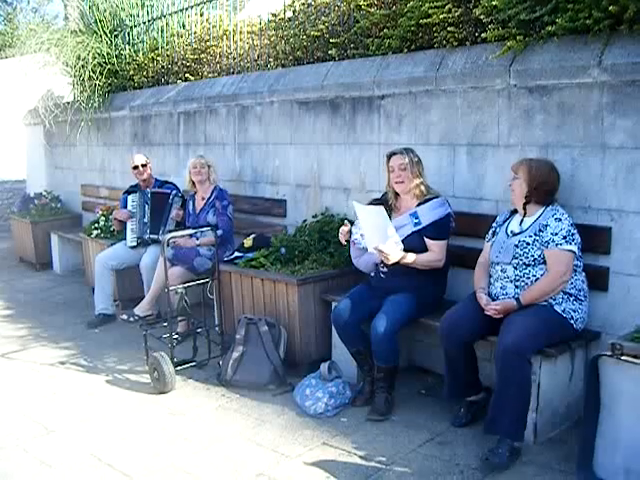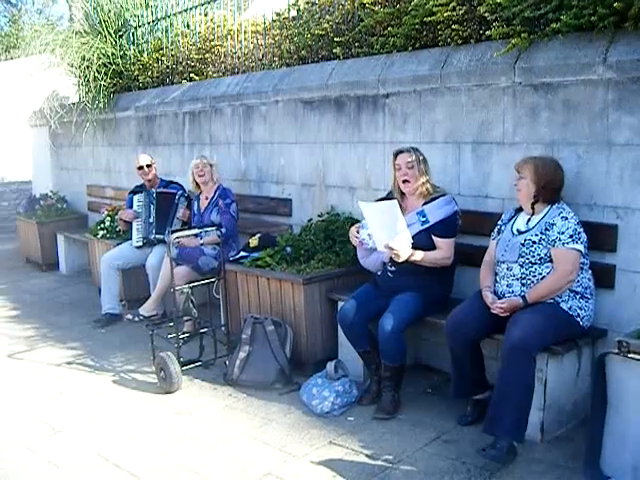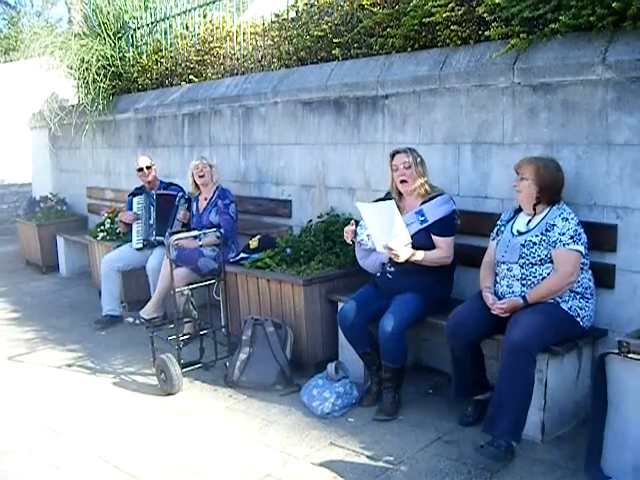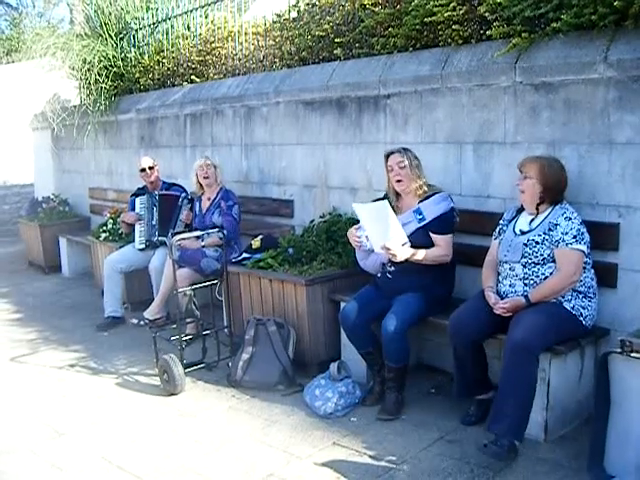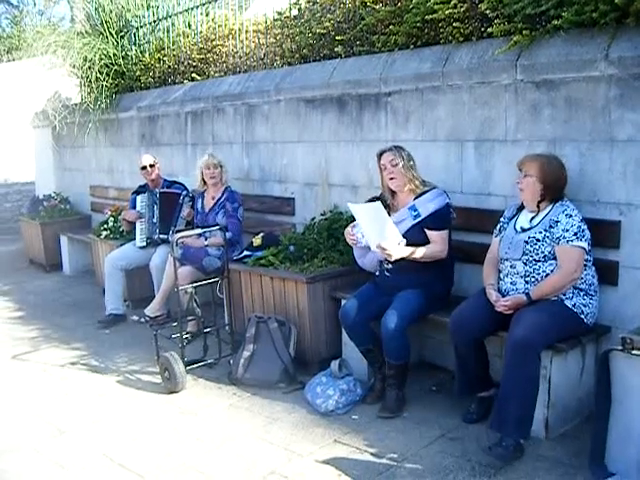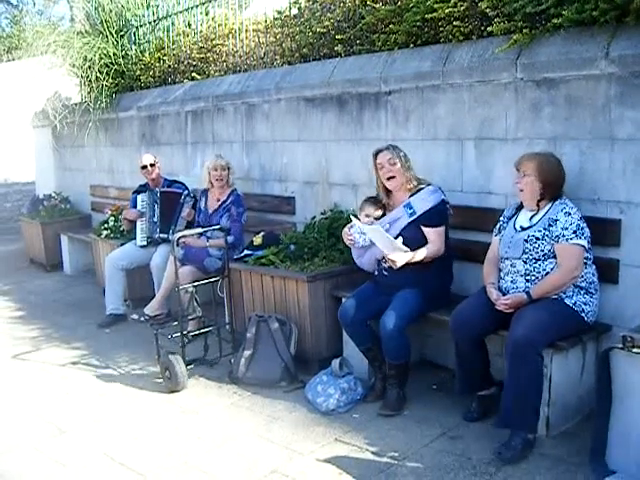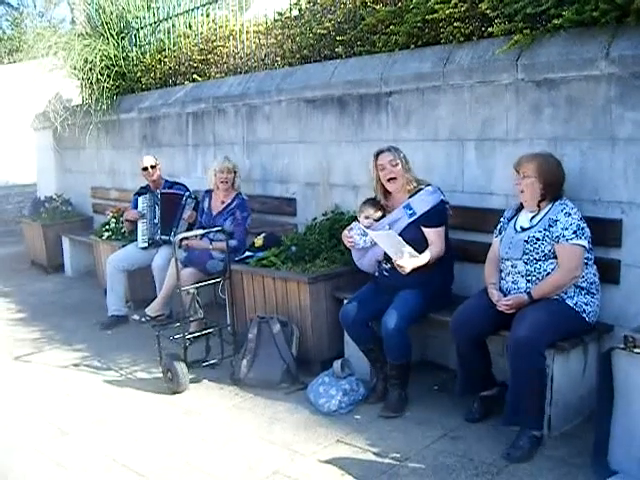
dt=0.2s
person 1, frame 1
left shoulder: (556, 221)
right shoulder: (504, 219)
left elbow: (559, 276)
right elbow: (484, 262)
left wrist: (515, 302)
right wrist: (482, 293)
left hip: (549, 306)
right hip: (498, 301)
left knee: (511, 346)
right knee: (451, 326)
left ankle: (510, 437)
right ankle: (473, 395)
person 1, frame 2
left shoulder: (562, 220)
right shoulder: (510, 217)
left elbow: (566, 275)
right elbow: (490, 260)
left wrist: (522, 301)
right wrist: (487, 291)
left hip: (555, 304)
right hip: (504, 299)
left knee: (517, 343)
right knee: (457, 324)
left ankle: (507, 436)
right ankle: (479, 393)
person 1, frame 3
left shoulder: (563, 220)
right shoulder: (509, 217)
left elbow: (566, 275)
right elbow: (489, 261)
left wrist: (522, 301)
right wrist: (488, 292)
left hip: (556, 305)
right hip: (504, 300)
left knee: (517, 343)
right knee: (458, 325)
left ankle: (504, 435)
right ankle: (480, 393)
person 1, frame 4
left shoulder: (565, 220)
right shoulder: (511, 216)
left elbow: (569, 275)
right elbow: (491, 260)
left wrist: (525, 301)
right wrist: (490, 291)
left hip: (558, 304)
right hip: (506, 299)
left knee: (520, 342)
right knee: (460, 325)
left ankle: (507, 435)
right ankle: (483, 393)
person 1, frame 5
left shoulder: (566, 217)
right shoulder: (512, 214)
left elbow: (570, 272)
right elbow: (492, 257)
left wrist: (526, 298)
right wrist: (491, 289)
left hip: (559, 301)
right hip: (507, 296)
left knee: (521, 340)
right knee: (461, 322)
left ankle: (512, 434)
right ankle: (484, 390)
person 1, frame 6
left shoulder: (565, 215)
right shoulder: (511, 213)
left elbow: (570, 270)
right elbow: (492, 257)
left wrist: (526, 296)
right wrist: (492, 288)
left hip: (560, 299)
right hip: (507, 295)
left knee: (522, 339)
right knee: (462, 321)
left ankle: (523, 431)
right ankle: (485, 389)
person 1, frame 7
left shoulder: (565, 215)
right shoulder: (512, 214)
left elbow: (570, 271)
right elbow: (493, 258)
left wrist: (527, 297)
right wrist: (493, 289)
left hip: (561, 300)
right hip: (509, 295)
left knee: (524, 339)
right knee: (463, 321)
left ankle: (531, 428)
right ankle: (487, 390)
person 2, frame 1
left shoulder: (433, 208)
right shoulder: (385, 202)
left elbow: (438, 259)
right elbow: (366, 235)
left wrist: (401, 257)
right wrist: (349, 232)
left hip: (417, 288)
right hip: (379, 282)
left knee: (381, 327)
right knee: (341, 315)
left ankle: (384, 391)
right ankle: (370, 378)
person 2, frame 2
left shoulder: (440, 206)
right shoulder: (391, 201)
left elbow: (446, 257)
right elbow: (372, 234)
left wrist: (411, 254)
right wrist: (357, 232)
left hip: (423, 286)
right hip: (385, 281)
left knee: (389, 326)
right knee: (347, 314)
left ankle: (391, 390)
right ankle: (376, 377)
person 2, frame 3
left shoulder: (438, 205)
right shoulder: (388, 202)
left elbow: (446, 256)
right elbow: (371, 235)
left wrist: (410, 254)
right wrist: (354, 232)
left hip: (423, 288)
right hip: (385, 282)
left knee: (389, 327)
right knee: (347, 316)
left ankle: (392, 391)
right ankle: (377, 378)
person 2, frame 4
left shoulder: (436, 204)
right shoulder: (387, 202)
left elbow: (445, 253)
right elbow: (371, 236)
left wrist: (409, 253)
right wrist: (356, 234)
left hip: (425, 287)
right hip: (386, 282)
left knee: (392, 326)
right knee: (349, 316)
left ankle: (394, 391)
right ankle: (379, 378)
person 2, frame 5
left shoulder: (431, 200)
right shoulder: (384, 201)
left elbow: (441, 250)
left wrist: (404, 252)
right wrist: (354, 233)
left hip: (424, 284)
right hip: (386, 280)
left knee: (391, 323)
right knee: (349, 314)
left ankle: (395, 388)
right ankle: (380, 374)
person 2, frame 6
left shoulder: (428, 198)
right shoulder: (382, 200)
left elbow: (438, 248)
left wrist: (408, 256)
right wrist: (351, 233)
left hip: (423, 282)
right hip: (385, 279)
left knee: (390, 323)
right knee: (347, 313)
left ankle: (396, 387)
right ankle: (381, 373)
person 2, frame 7
left shoulder: (427, 198)
right shoulder: (381, 202)
left elbow: (438, 247)
left wrist: (415, 261)
right wrist: (350, 235)
left hip: (424, 282)
right hip: (386, 280)
left knee: (391, 323)
right knee: (349, 315)
left ankle: (398, 388)
right ankle: (382, 374)
person 3, frame 1
left shoulder: (168, 188)
right shoulder: (129, 194)
right elbow: (118, 227)
right wrist: (116, 215)
left knee: (147, 263)
right knee: (102, 260)
right ankle: (105, 311)
person 3, frame 2
left shoulder: (173, 188)
right shoulder: (135, 194)
left elbow: (189, 212)
right elbow: (124, 227)
left wrist: (186, 215)
right wrist: (122, 215)
left knee: (153, 263)
right knee: (108, 260)
right ankle: (112, 310)
person 3, frame 3
left shoulder: (173, 190)
right shoulder: (134, 196)
left elbow: (188, 214)
right elbow: (124, 229)
left wrist: (186, 217)
right wrist: (122, 217)
left knee: (153, 265)
right knee: (108, 262)
right ankle: (112, 312)
person 3, frame 4
left shoulder: (175, 191)
right shoulder: (137, 196)
right elbow: (127, 230)
right wrist: (124, 218)
left knee: (156, 266)
right knee: (111, 263)
right ankle: (114, 314)
person 3, frame 5
left shoulder: (176, 188)
right shoulder: (138, 194)
right elbow: (128, 228)
right wrist: (125, 215)
left knee: (157, 263)
right knee: (112, 260)
right ankle: (115, 311)
person 3, frame 6
left shoulder: (177, 187)
right shoulder: (138, 193)
right elbow: (128, 227)
right wrist: (126, 214)
left knee: (157, 262)
right knee: (112, 260)
right ankle: (116, 310)
person 3, frame 7
left shoulder: (178, 189)
right shoulder: (140, 195)
left elbow: (194, 212)
right elbow: (129, 228)
left wrist: (192, 216)
right wrist: (127, 216)
left knee: (159, 264)
right knee: (113, 262)
right ankle: (117, 312)
person 4, frame 1
left shoulder: (220, 195)
right shoulder: (191, 199)
left elbow: (225, 233)
right elbow: (188, 230)
left wrist: (195, 242)
right wrist: (183, 240)
left hip: (215, 252)
right hip: (195, 251)
left knee: (167, 255)
right knee: (174, 273)
left ankle: (147, 306)
right ankle: (182, 324)
person 4, frame 2
left shoulder: (224, 194)
right shoulder: (197, 199)
left elbow: (228, 231)
right elbow: (195, 230)
left wrist: (199, 241)
right wrist: (187, 240)
left hip: (221, 252)
right hip: (201, 251)
left knee: (172, 254)
right knee: (179, 273)
left ankle: (153, 305)
right ankle: (189, 323)
person 4, frame 3
left shoulder: (223, 195)
right shoulder: (195, 200)
left elbow: (227, 233)
right elbow: (194, 232)
left wrist: (197, 243)
right wrist: (187, 241)
left hip: (220, 253)
right hip: (201, 253)
left knee: (171, 256)
right knee: (179, 275)
left ankle: (153, 308)
right ankle: (189, 325)
person 4, frame 4
left shoulder: (226, 196)
right shoulder: (198, 200)
left elbow: (230, 234)
left wrist: (200, 243)
right wrist: (189, 242)
left hip: (223, 254)
right hip: (203, 252)
left knee: (174, 256)
right knee: (181, 275)
left ankle: (157, 309)
right ankle: (191, 325)
person 4, frame 5
left shoulder: (231, 197)
right shoulder: (200, 197)
left elbow: (234, 235)
right elbow: (197, 228)
left wrist: (203, 242)
right wrist: (191, 240)
left hip: (224, 253)
right hip: (204, 250)
left knee: (176, 255)
right knee: (183, 273)
left ankle: (158, 306)
right ankle: (193, 323)
person 4, frame 6
left shoulder: (236, 200)
right shoulder: (204, 195)
left elbow: (235, 239)
right elbow: (198, 226)
left wrist: (205, 243)
right wrist: (191, 238)
left hip: (224, 253)
right hip: (203, 249)
left knee: (178, 255)
right knee: (184, 272)
left ankle: (158, 305)
right ankle: (192, 323)
person 4, frame 7
left shoulder: (240, 203)
right shoulder: (207, 196)
left elbow: (239, 243)
right elbow: (199, 227)
left wrist: (208, 245)
right wrist: (193, 240)
left hip: (226, 255)
right hip: (205, 251)
left knee: (180, 257)
right knee: (187, 274)
left ankle: (159, 306)
